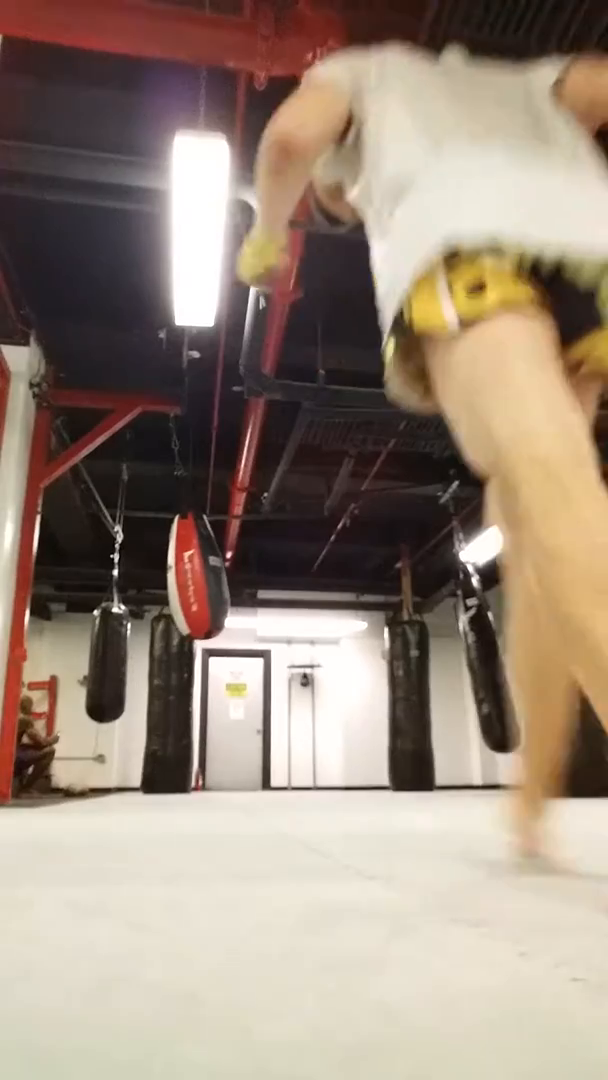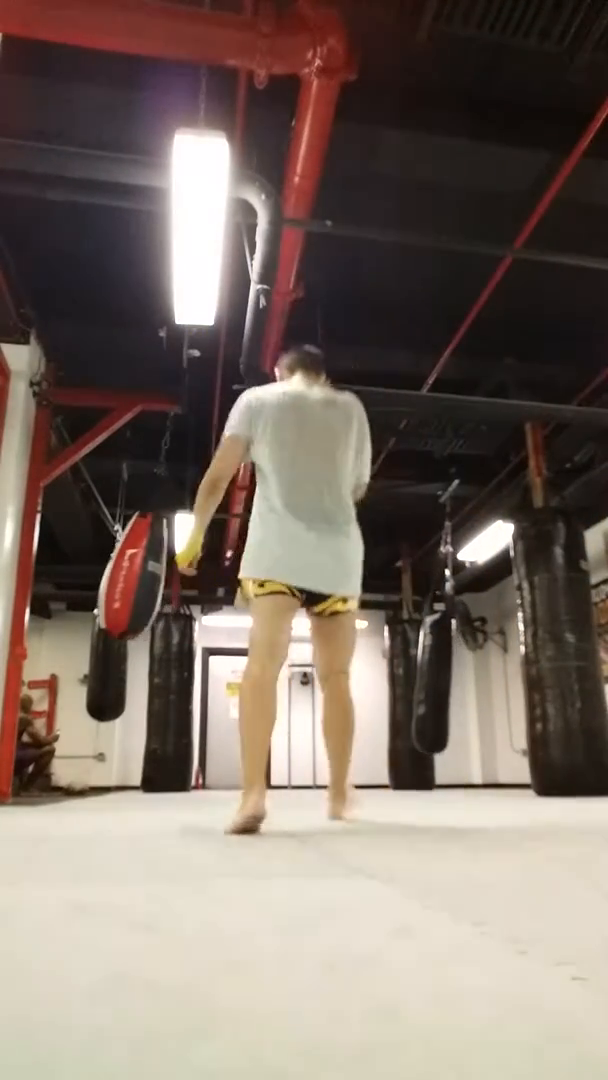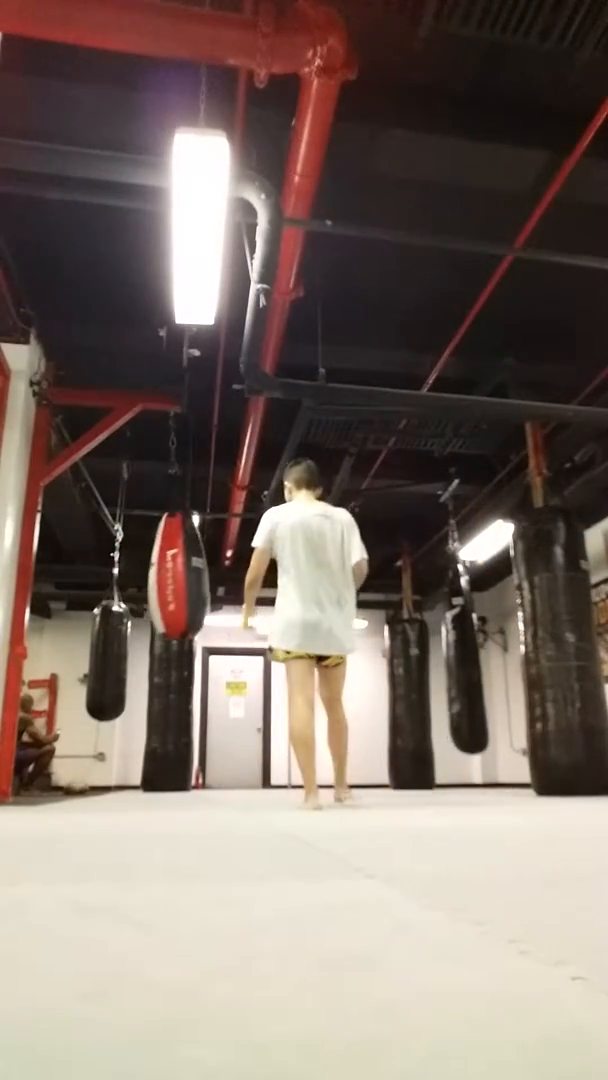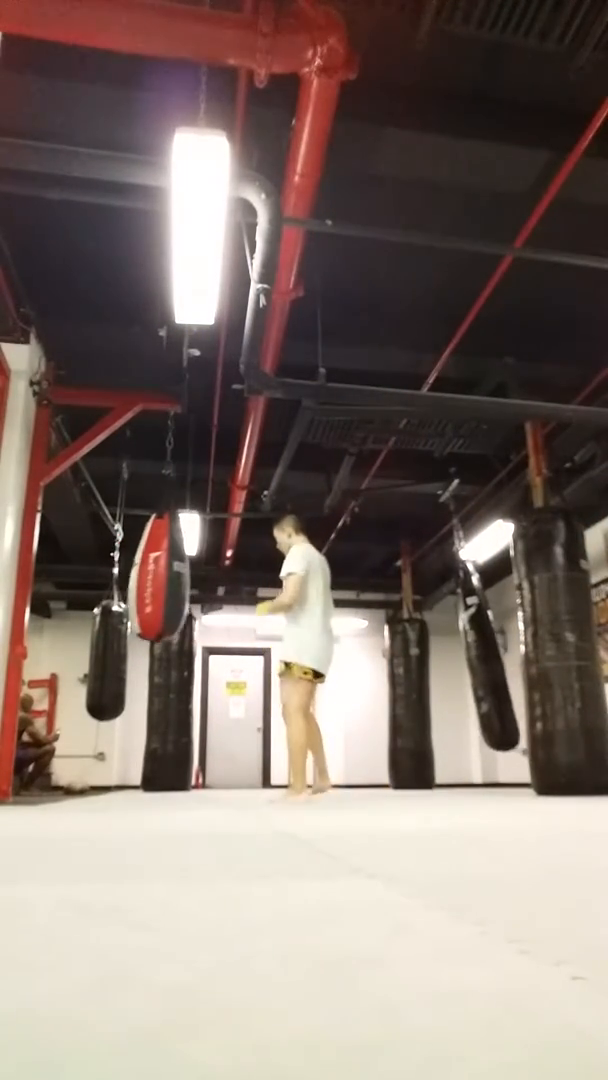
dt=1s
person 1, frame 1
left shoulder: (357, 75)
right shoulder: (505, 81)
left elbow: (287, 141)
left wrist: (261, 247)
left hip: (460, 234)
right knee: (528, 514)
person 1, frame 2
left shoulder: (257, 399)
right shoulder: (352, 407)
left elbow: (216, 478)
left wrist: (194, 539)
left hip: (275, 550)
right hip: (338, 555)
left knee: (262, 665)
right knee: (335, 677)
left ankle: (254, 790)
right ankle: (338, 793)
person 1, frame 3
left shoulder: (276, 516)
right shoulder: (342, 517)
left elbow: (253, 576)
right elbow: (360, 569)
left wrist: (248, 610)
left hip: (295, 623)
right hip: (336, 625)
left knee: (300, 704)
right knee: (334, 705)
left ankle: (311, 791)
right ankle: (340, 782)
person 1, frame 4
left shoulder: (298, 553)
right shoulder: (319, 559)
left elbow: (289, 599)
left wrist: (268, 607)
right wrist: (277, 604)
left hip: (302, 644)
right hip: (318, 645)
left knee: (292, 712)
right knee: (303, 711)
left ankle: (297, 788)
right ankle: (321, 776)
